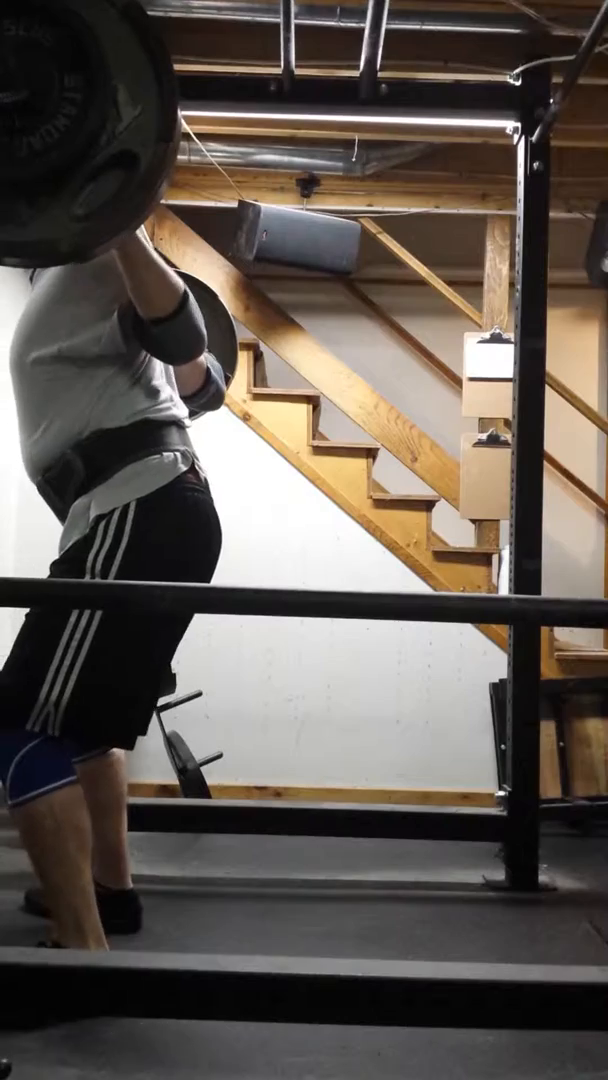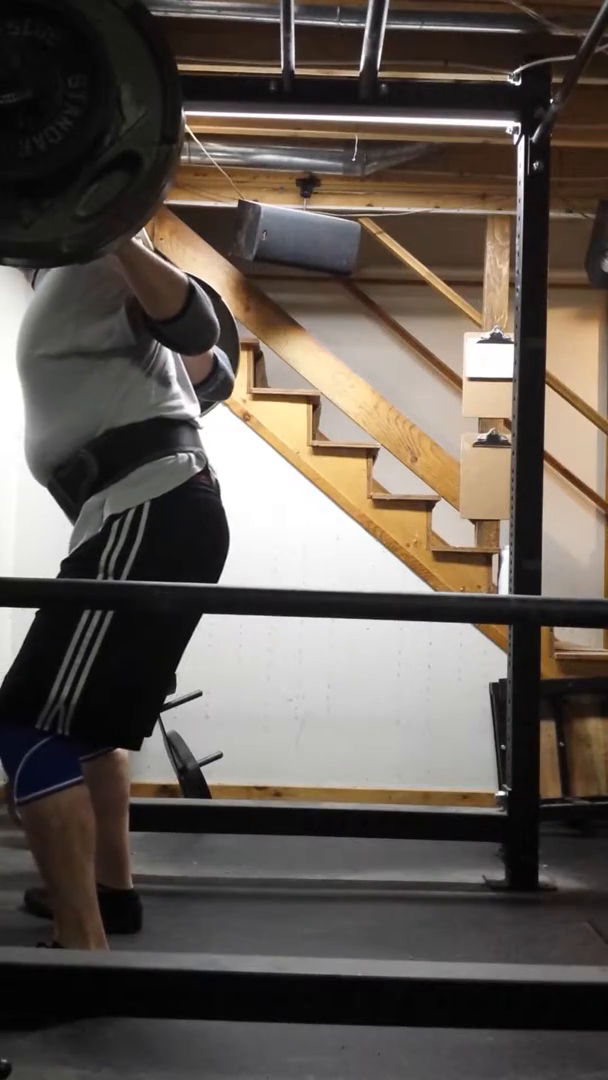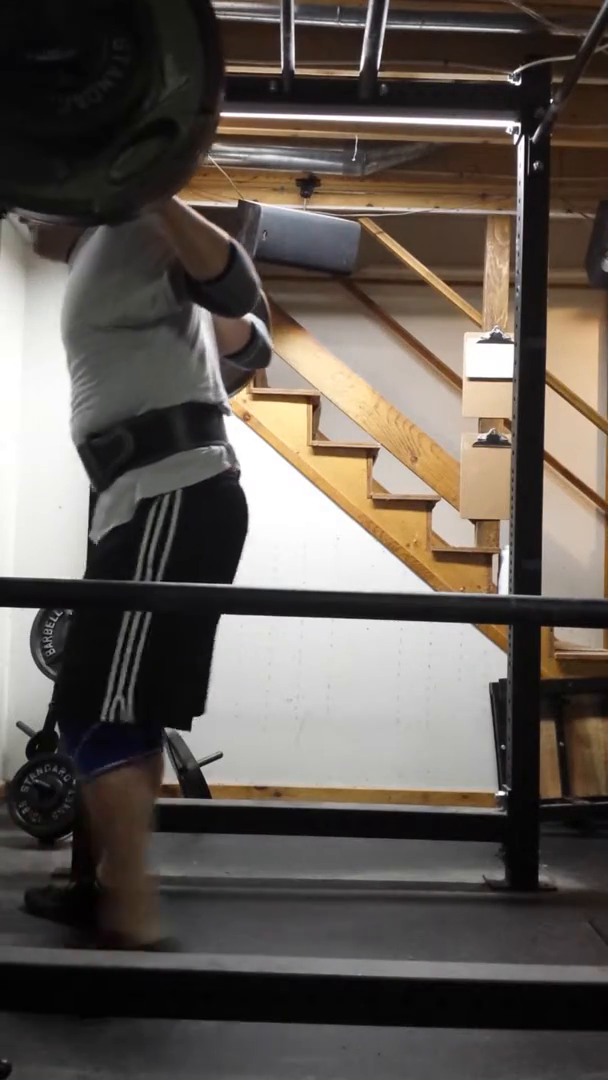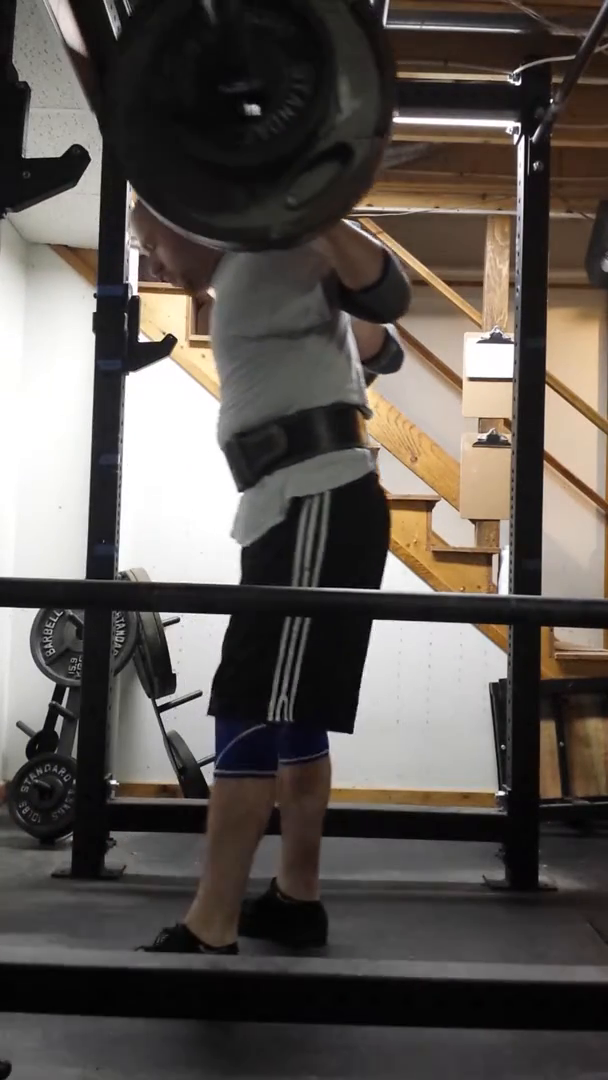
dt=1s
person 1, frame 1
left shoulder: (83, 267)
right shoulder: (85, 278)
left elbow: (177, 333)
right elbow: (201, 381)
left hip: (139, 518)
right hip: (156, 517)
right knee: (75, 715)
left ankle: (82, 948)
right ankle: (109, 888)
person 1, frame 2
left shoulder: (84, 263)
right shoulder: (78, 280)
left elbow: (194, 325)
right elbow: (207, 371)
left hip: (150, 516)
right hip: (156, 516)
right knee: (80, 714)
left ankle: (82, 947)
right ankle: (109, 889)
person 1, frame 3
left shoulder: (123, 233)
right shoulder: (115, 259)
left elbow: (233, 285)
right elbow: (248, 342)
left hip: (173, 501)
right hip: (160, 503)
left knee: (102, 717)
right knee: (118, 712)
left ankle: (133, 931)
right ankle: (113, 886)
person 1, frame 4
left shoulder: (270, 253)
right shoulder: (254, 280)
left elbow: (384, 292)
right elbow: (380, 348)
left hip: (321, 504)
right hip: (294, 508)
left knee: (249, 714)
right knee: (290, 713)
left ankle: (208, 932)
right ankle: (294, 898)
